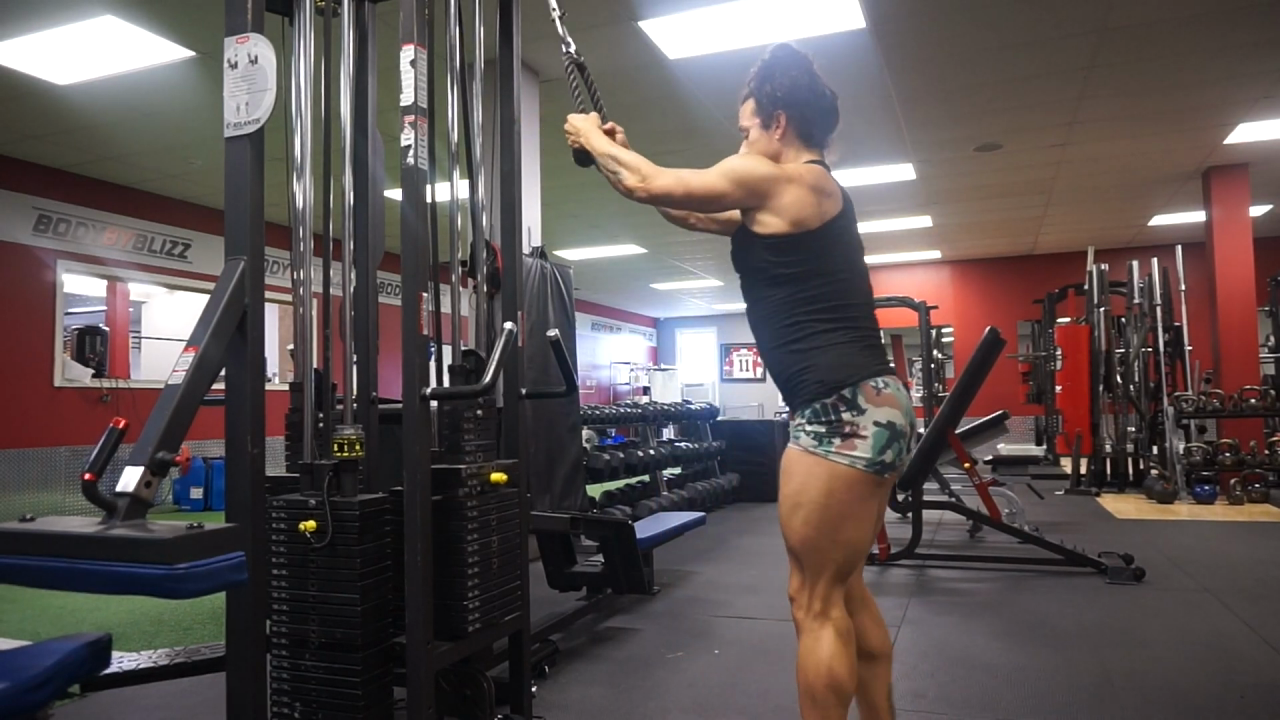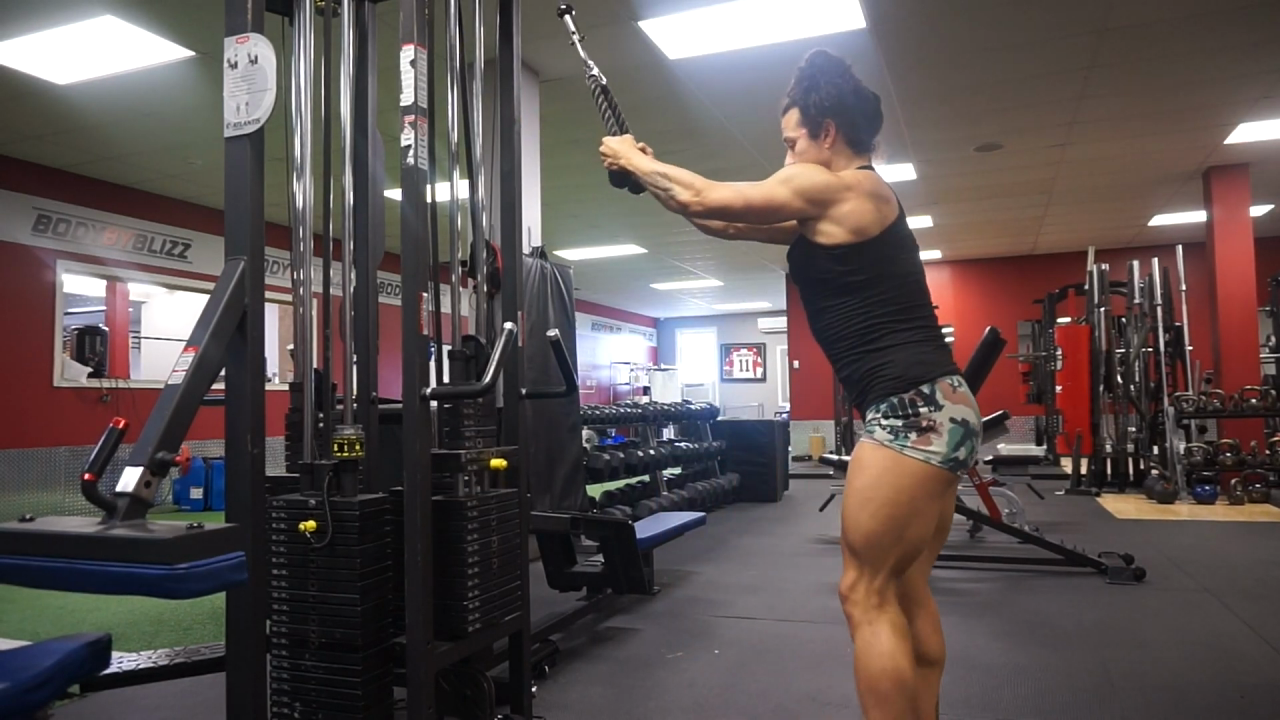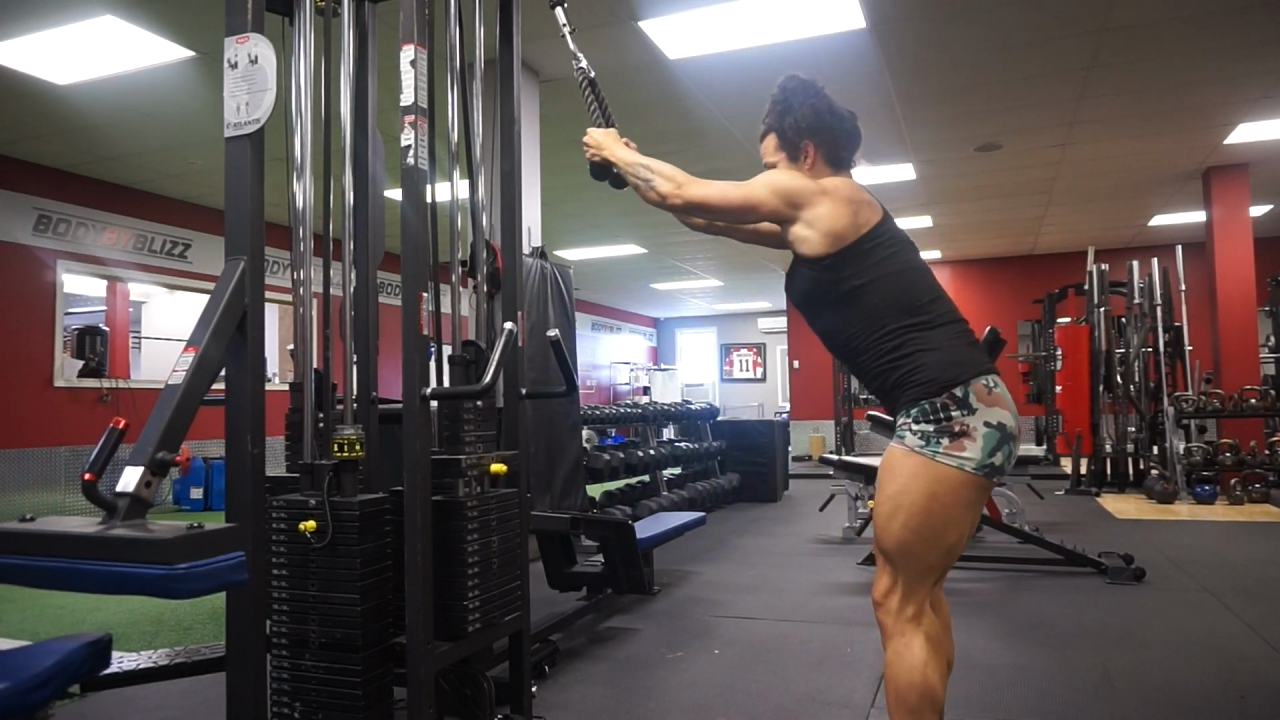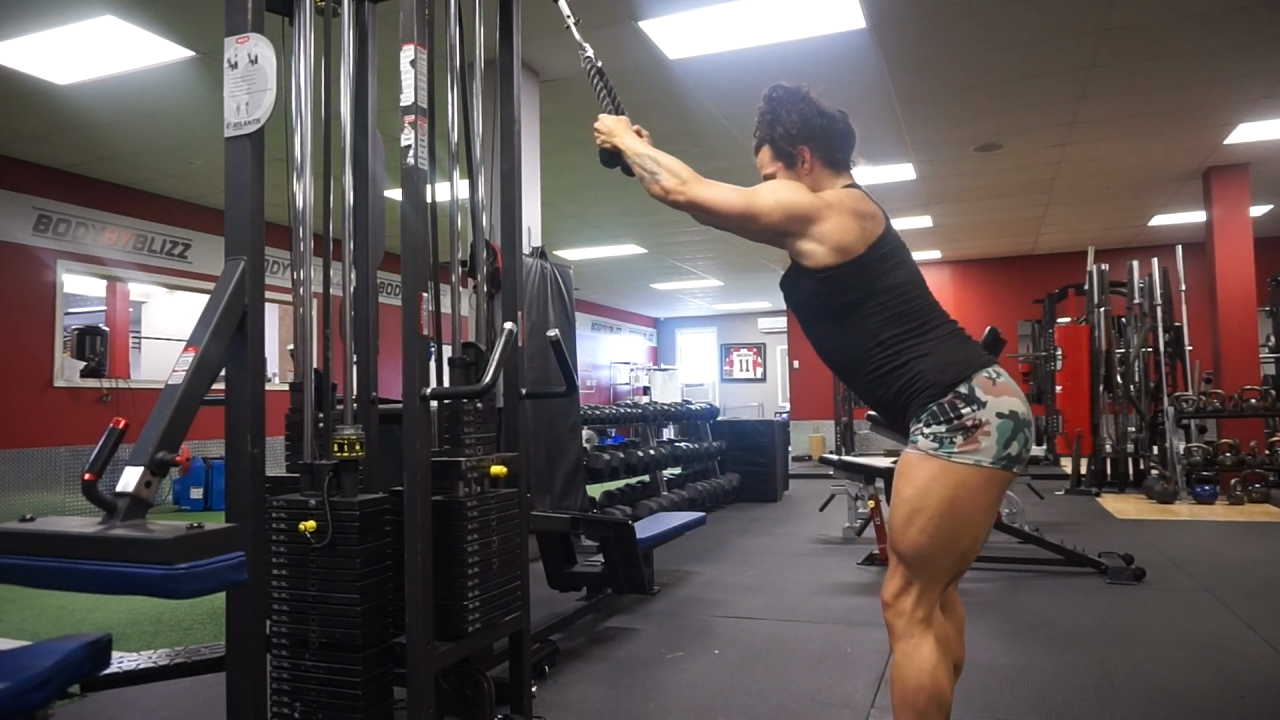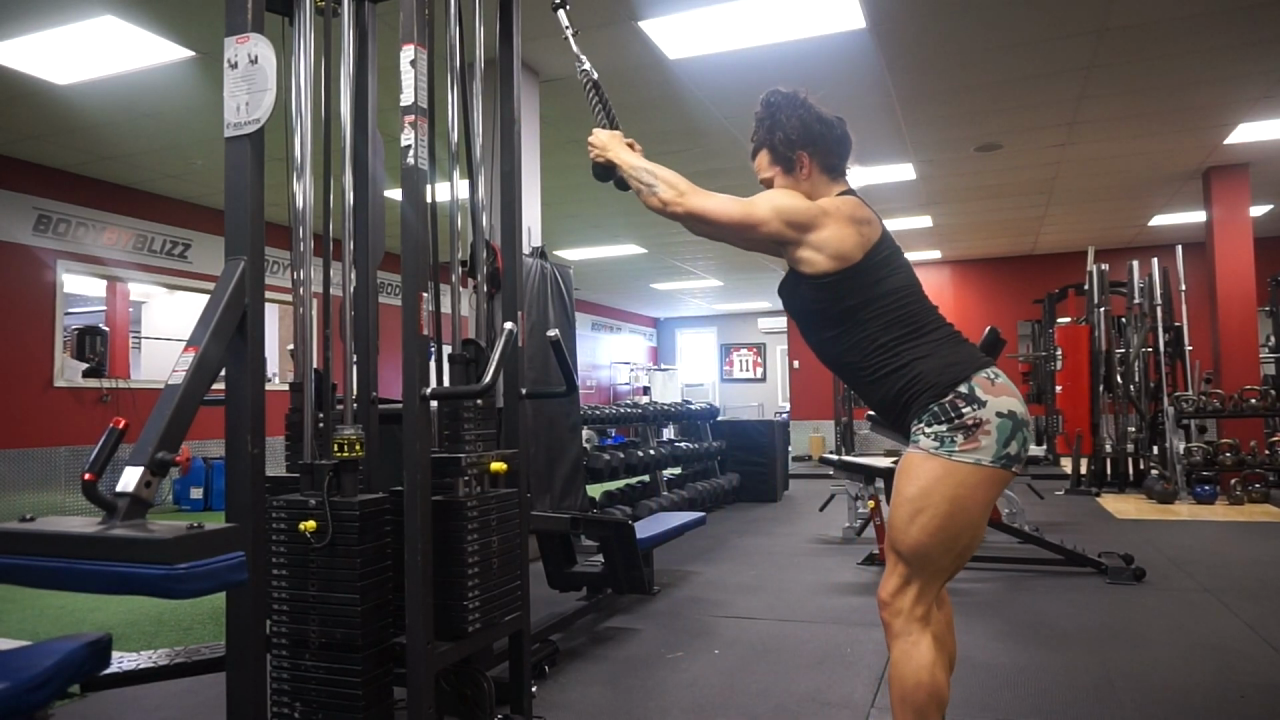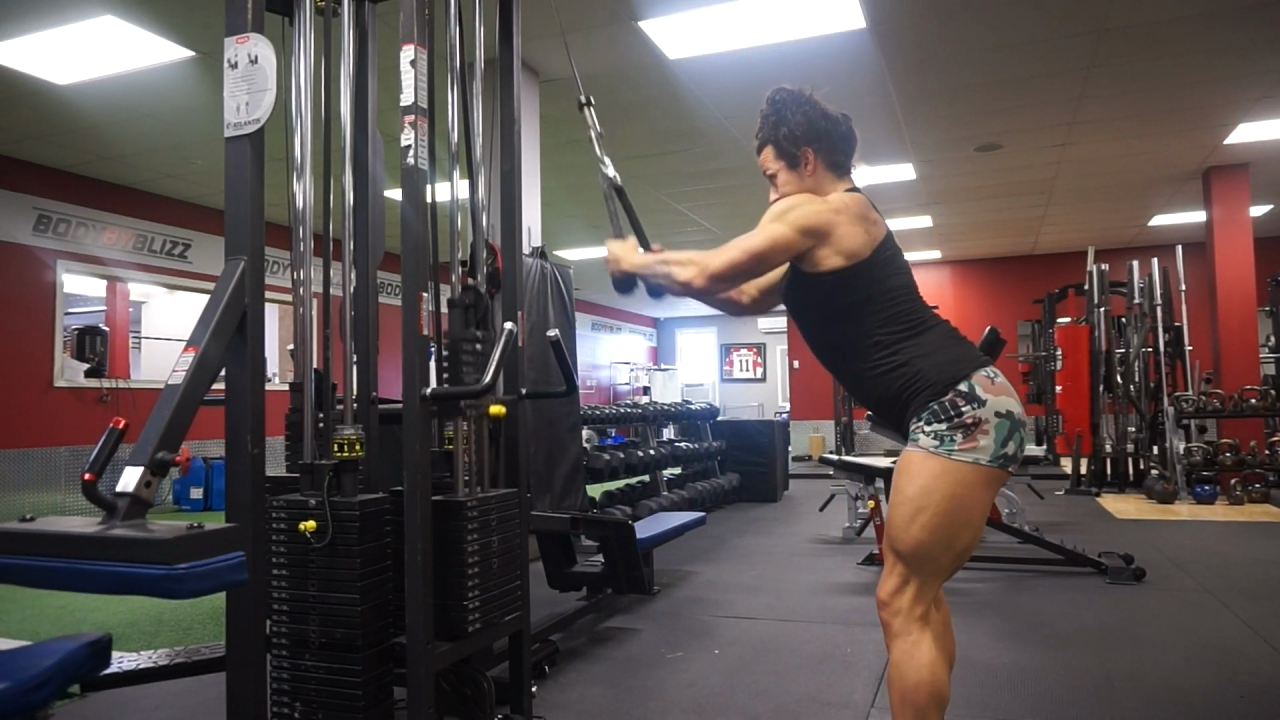
dt=0.5s
person 1, frame 1
left shoulder: (779, 181)
right shoulder: (806, 195)
left elbow: (649, 185)
right elbow: (694, 214)
left wrist: (591, 139)
right wrist: (619, 152)
left hip: (843, 412)
right hip: (867, 409)
left knee: (815, 600)
right knee: (841, 591)
person 1, frame 2
left shoulder: (835, 188)
right shoulder: (840, 207)
left elbow: (704, 199)
right elbow: (729, 224)
left wrist: (630, 160)
right wrist: (651, 174)
left hip: (912, 410)
right hip: (927, 409)
left knee: (867, 596)
right knee: (904, 592)
person 1, frame 3
left shoulder: (819, 196)
right shoulder: (823, 217)
left elbow: (684, 193)
right elbow: (712, 217)
left wrist: (615, 152)
right wrist: (634, 169)
left hip: (947, 411)
right hip: (964, 408)
left knee: (898, 603)
right knee: (919, 597)
person 1, frame 4
left shoulder: (821, 208)
right shoulder: (833, 220)
left elbow: (689, 191)
right elbow: (719, 209)
left wrist: (622, 141)
right wrist: (643, 154)
left hip: (959, 410)
right hip: (973, 406)
left knee: (908, 604)
right knee: (932, 596)
person 1, frame 5
left shoulder: (817, 217)
right shoulder: (826, 228)
left elbow: (684, 204)
right elbow: (717, 222)
left wrist: (619, 154)
right wrist: (639, 168)
left hip: (963, 413)
right hip: (971, 408)
left knee: (904, 602)
right knee: (922, 594)
person 1, frame 6
left shoulder: (818, 215)
right shoulder: (835, 229)
left elbow: (703, 271)
right elbow: (744, 296)
left wrist: (635, 261)
right wrist: (660, 264)
left hip: (957, 410)
right hip: (965, 407)
left knee: (903, 602)
right knee: (918, 595)
